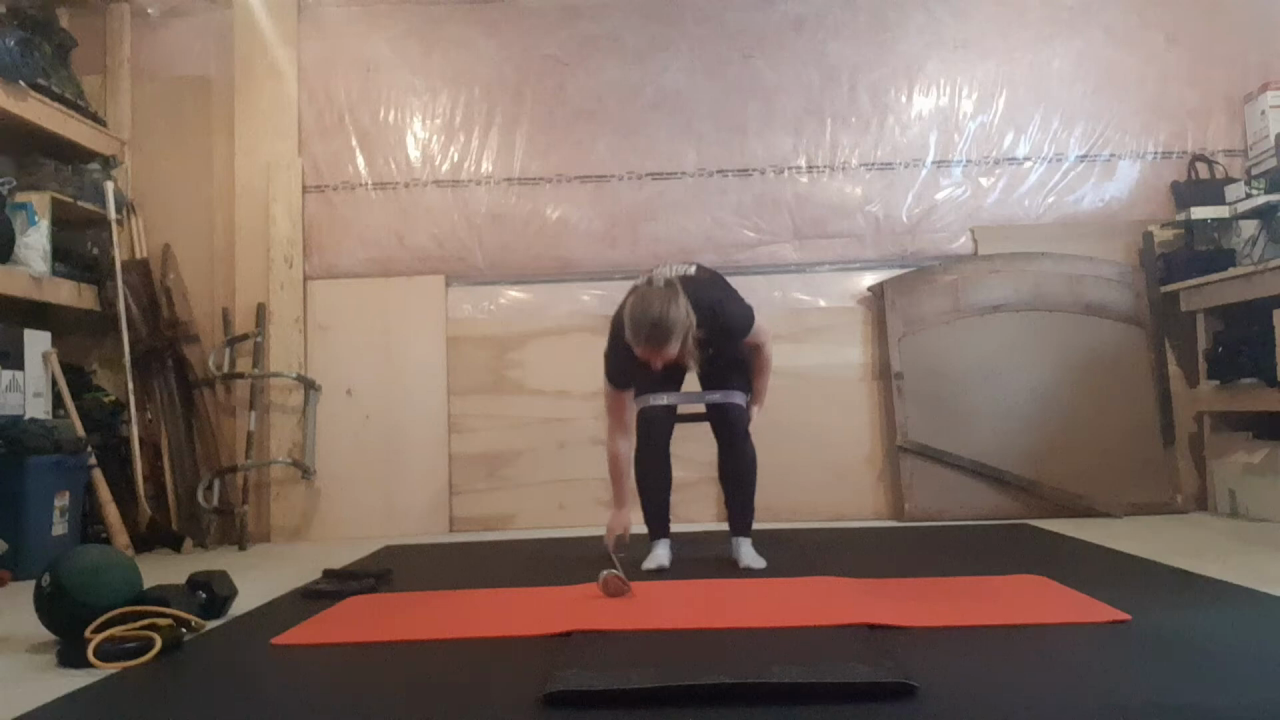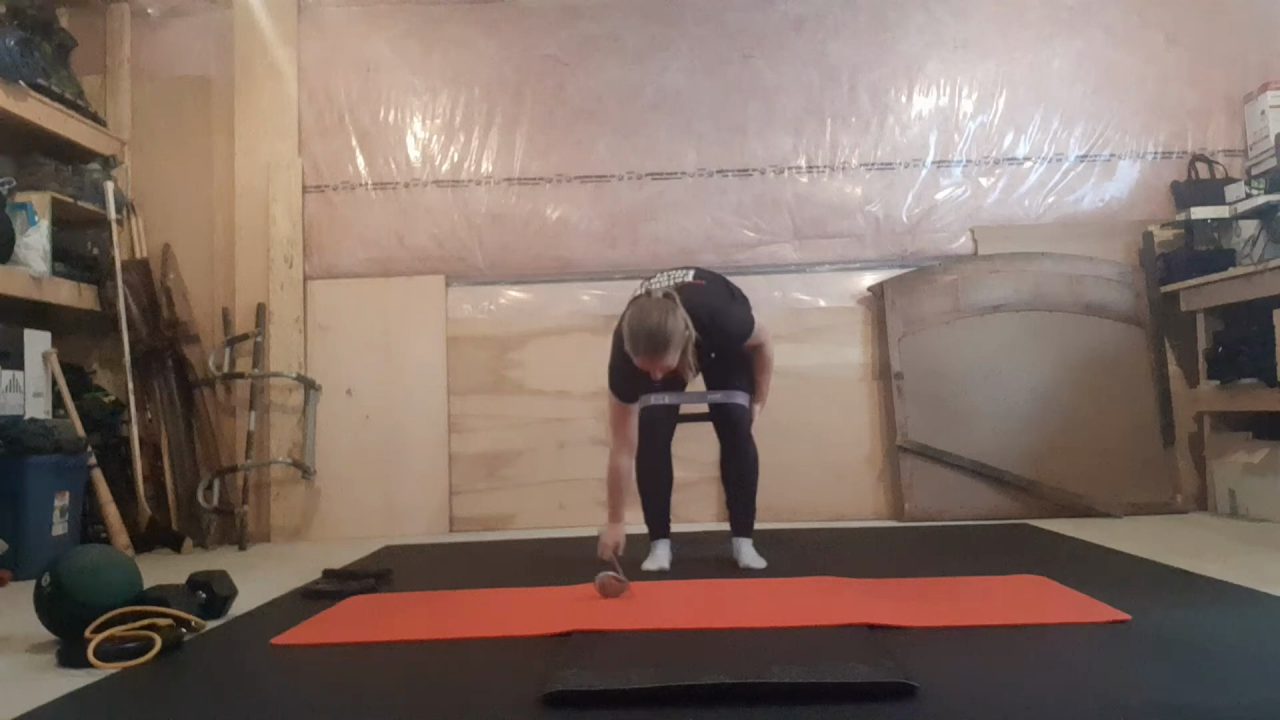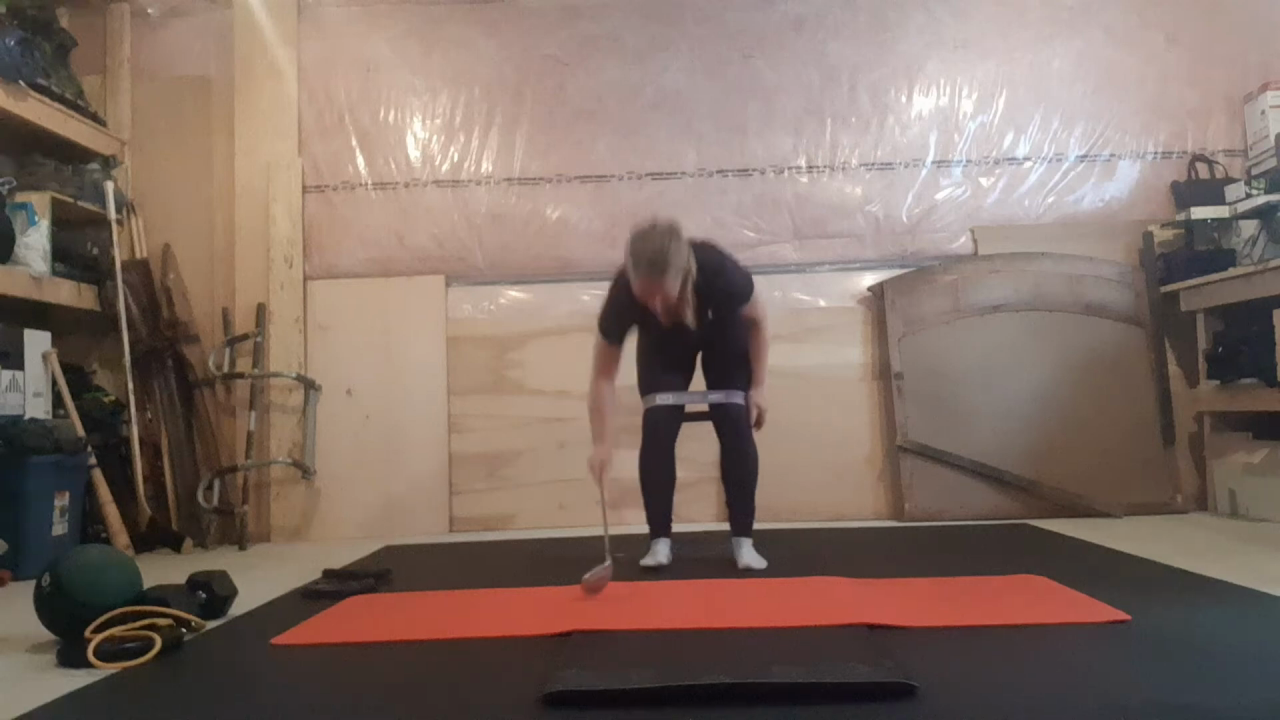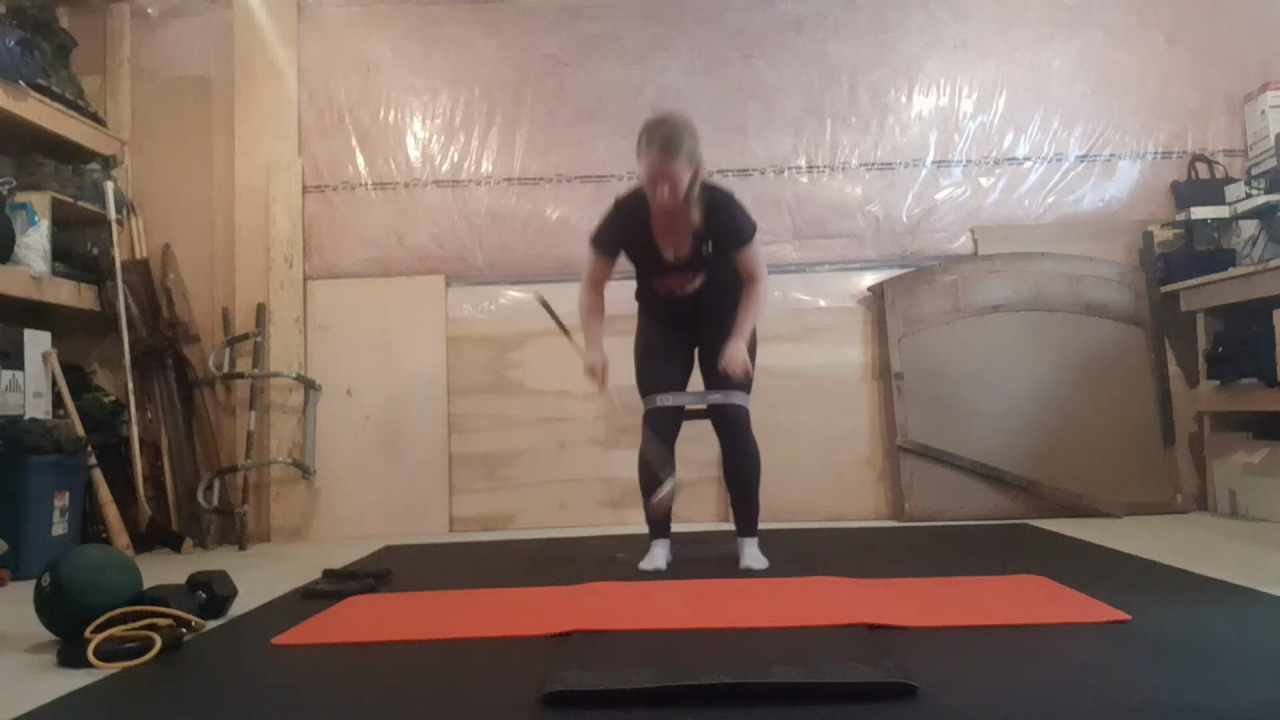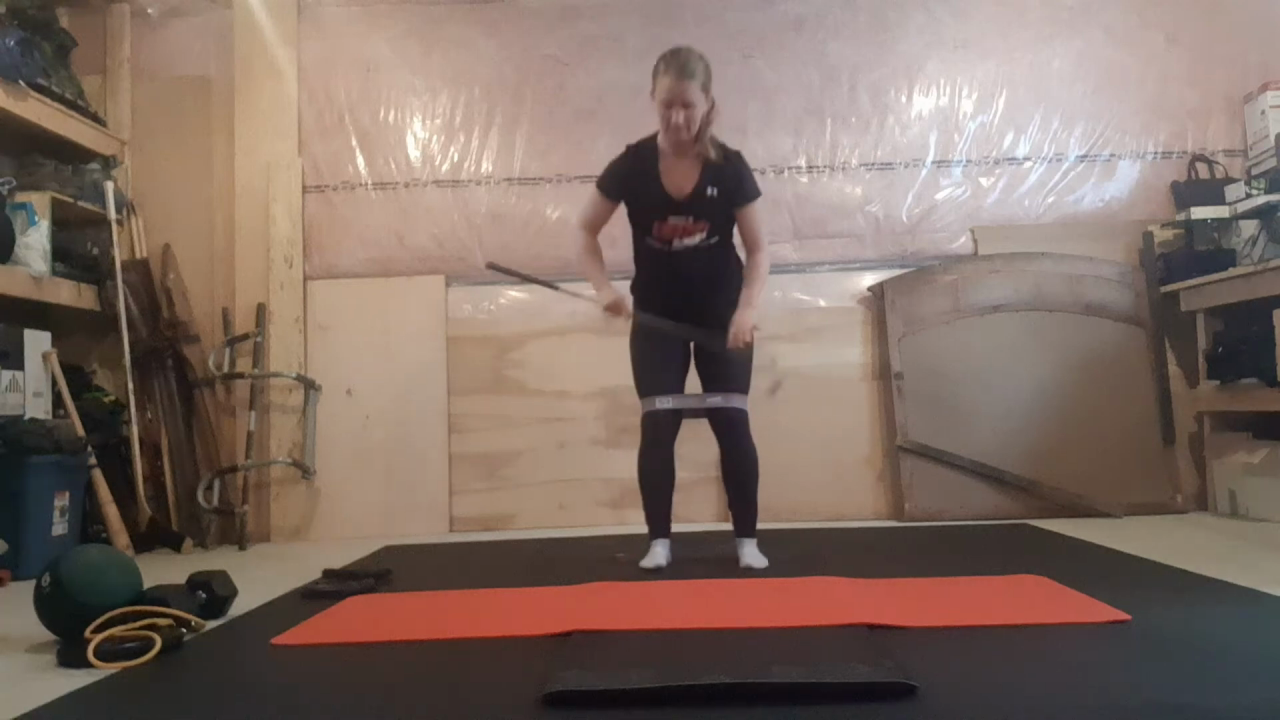
dt=0.2s
person 1, frame 1
left shoulder: (720, 311)
right shoulder: (623, 341)
left elbow: (761, 344)
right elbow: (620, 434)
left wrist: (757, 402)
right wrist: (620, 506)
left hip: (719, 341)
right hip: (649, 336)
left knee: (732, 425)
right knee: (652, 429)
left ankle: (742, 540)
right ankle: (660, 543)
person 1, frame 2
left shoulder: (721, 317)
right shoulder: (627, 350)
left elbow: (762, 344)
right elbow: (623, 448)
left wrist: (759, 400)
right wrist: (615, 520)
left hip: (722, 345)
left knee: (735, 424)
right knee: (652, 430)
left ankle: (743, 541)
right ankle: (660, 543)
person 1, frame 3
left shoulder: (720, 274)
right shoulder: (623, 297)
left elbow: (756, 321)
right elbow: (603, 376)
left wrist: (757, 387)
right wrist: (601, 441)
left hip: (725, 336)
right hip: (663, 347)
left knee: (734, 423)
right knee: (658, 427)
left ankle: (743, 540)
right ankle: (660, 540)
person 1, frame 4
left shoulder: (723, 210)
right shoulder: (624, 216)
left elbow: (754, 280)
right elbow: (592, 285)
left wrist: (739, 341)
right wrist: (593, 345)
left hip: (722, 322)
right hip: (661, 328)
left knee: (733, 421)
right knee: (659, 425)
left ankle: (748, 541)
right ankle: (659, 542)
person 1, frame 5
left shoulder: (729, 167)
right shoulder: (631, 165)
left elbow: (757, 249)
right elbow: (587, 231)
left wrist: (746, 310)
right wrist: (603, 286)
left hip: (721, 314)
right hip: (656, 317)
left knee: (731, 423)
right knee: (658, 427)
left ankle: (747, 540)
right ankle: (659, 542)
